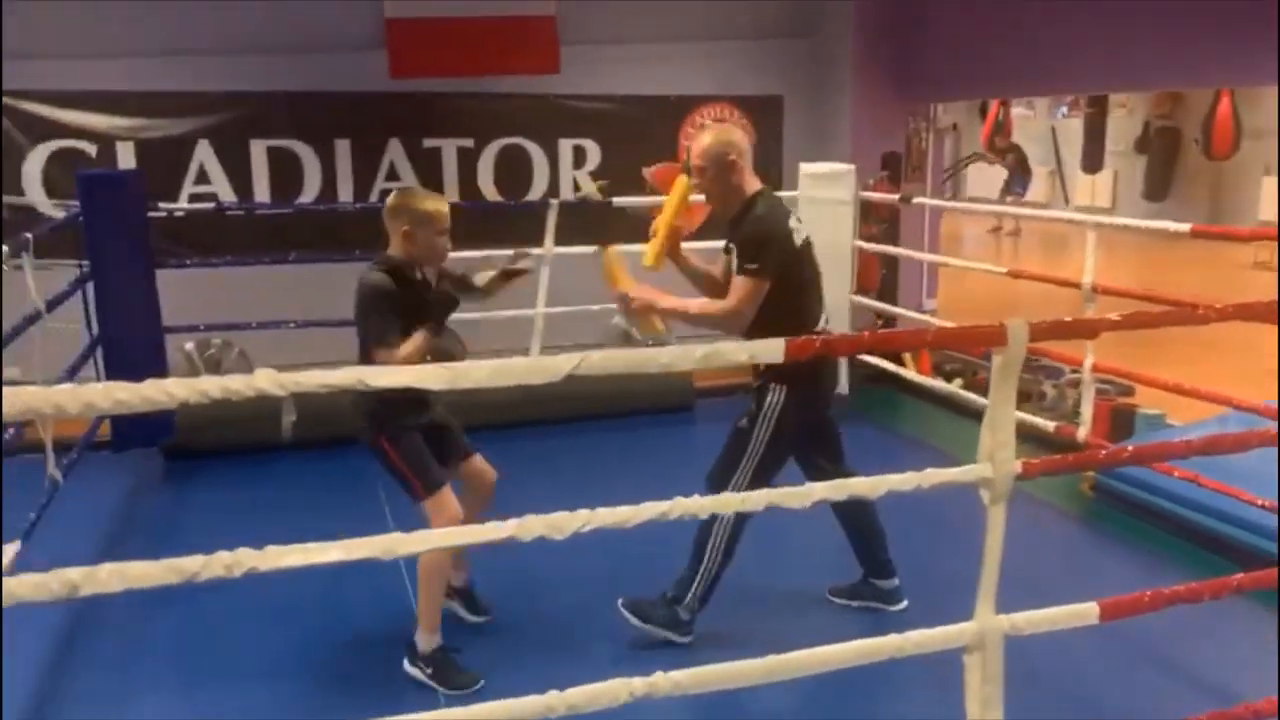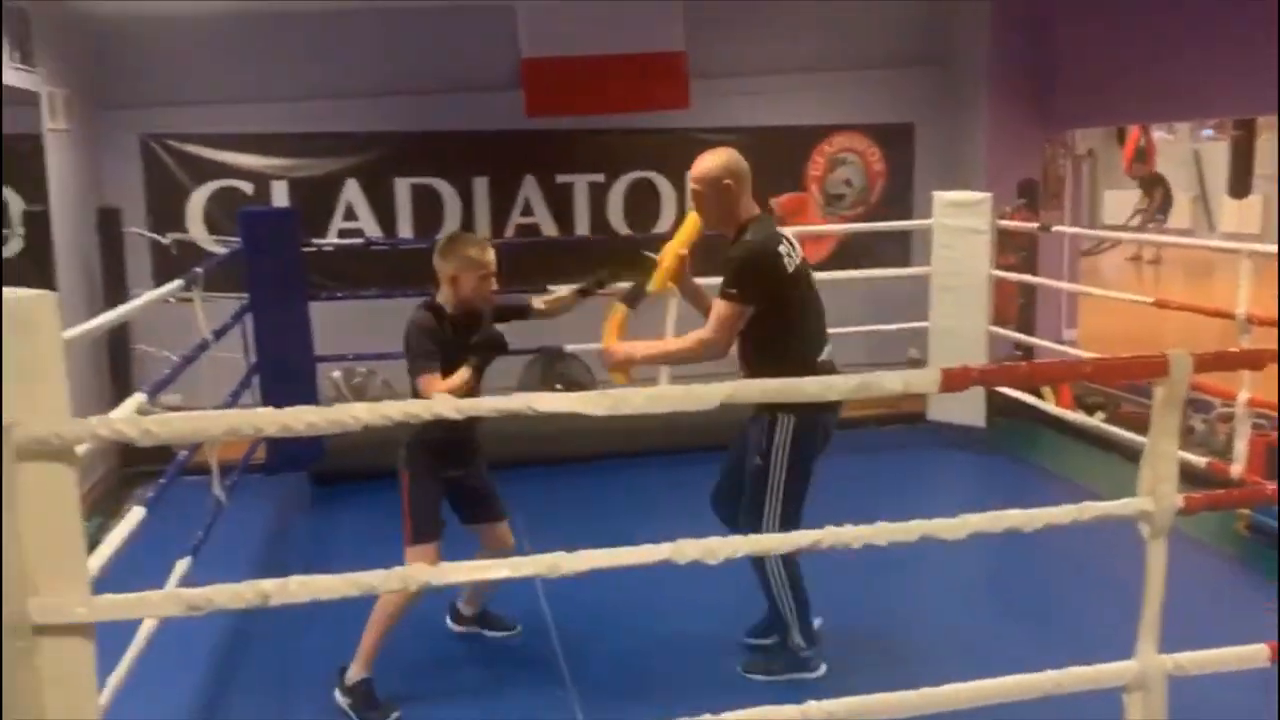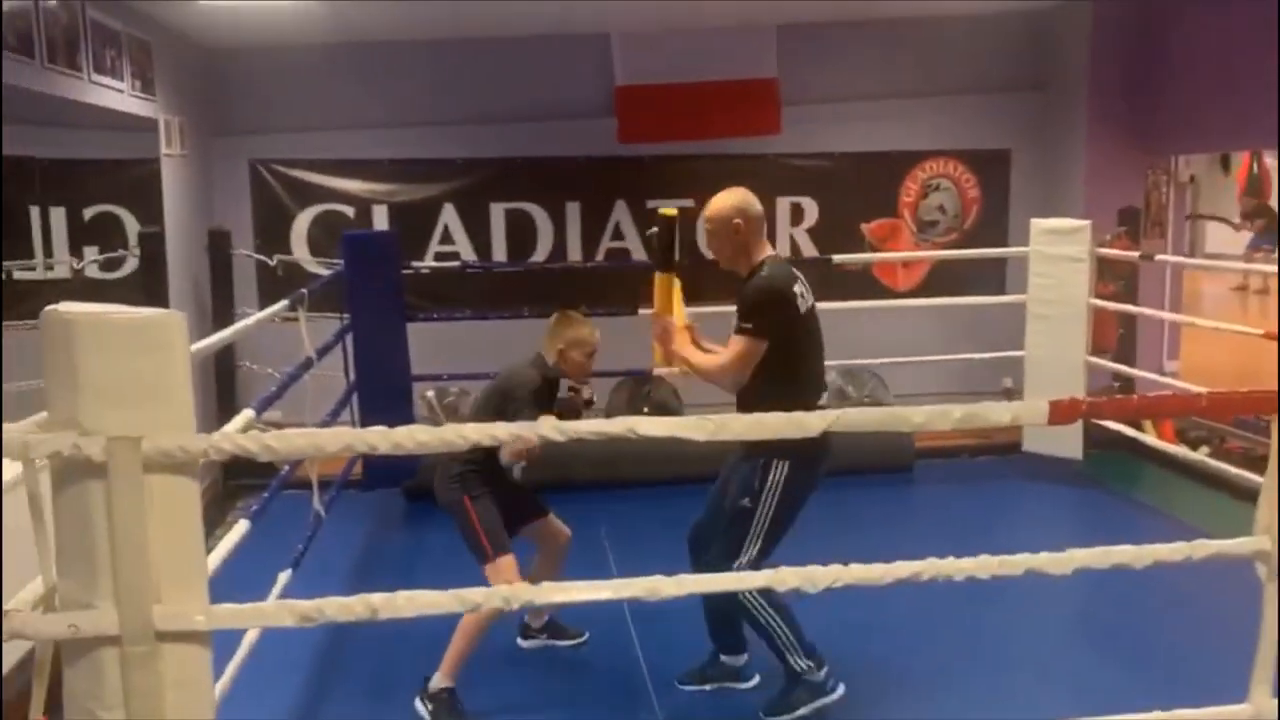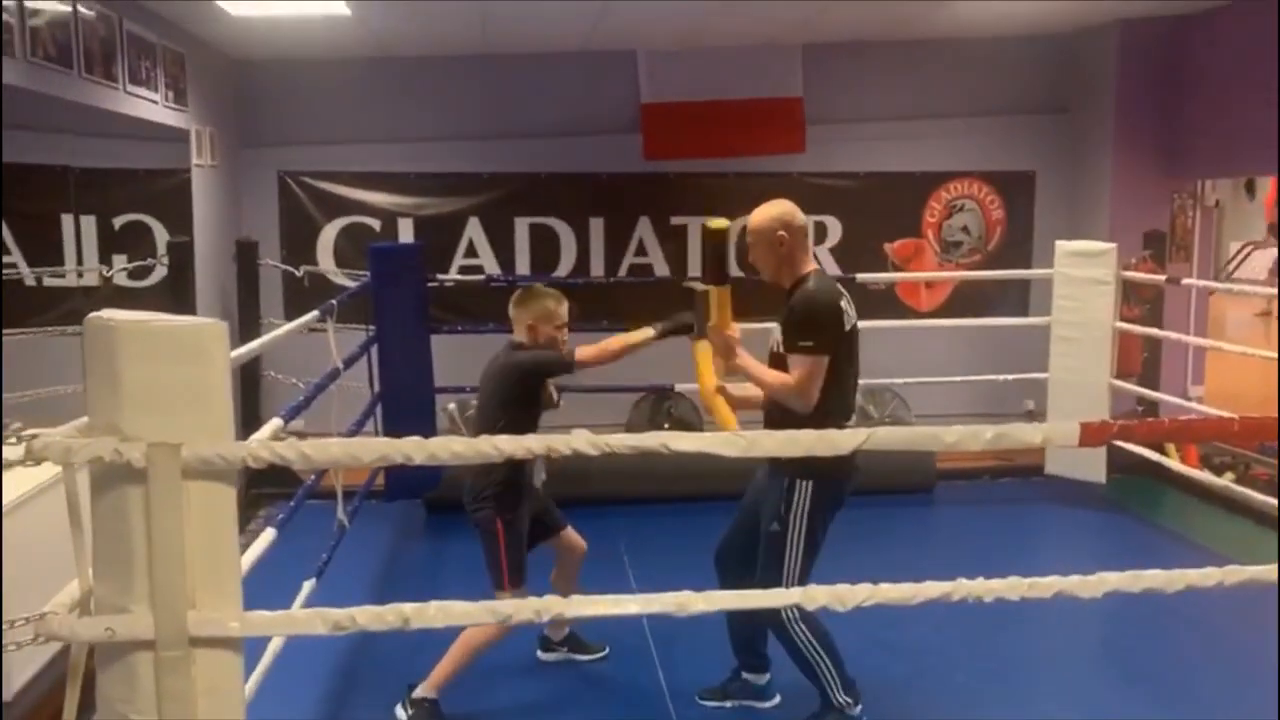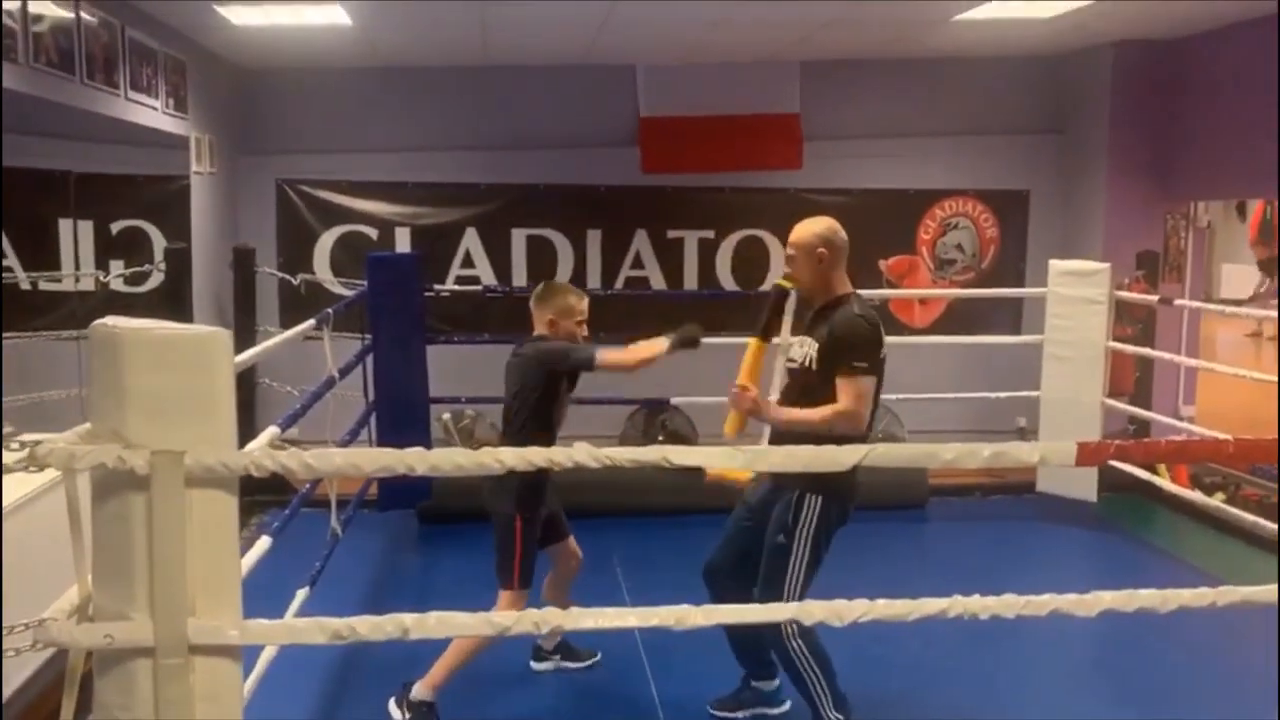
dt=0.4s
person 1, frame 1
left shoulder: (763, 225)
right shoulder: (749, 217)
left elbow: (734, 314)
right elbow: (725, 288)
left wrist: (658, 302)
right wrist: (681, 259)
left hip: (792, 377)
right hip: (806, 370)
left knee: (729, 488)
right knee: (831, 475)
left ankle: (680, 610)
right ankle: (882, 581)
person 1, frame 2
left shoulder: (755, 249)
right shoulder: (756, 240)
left elbow: (713, 343)
right elbow: (732, 317)
left wrist: (635, 353)
right wrist: (686, 286)
left hip: (798, 406)
right hip: (788, 400)
left knee: (767, 528)
right knee: (732, 503)
left ankle: (800, 650)
right ankle: (787, 614)
person 1, frame 3
left shoulder: (770, 288)
right shoulder: (760, 283)
left elbow: (731, 374)
left wrist: (681, 346)
right wrist: (696, 348)
left hip: (788, 451)
right hip: (765, 445)
left knee: (736, 568)
right knee: (705, 542)
left ankle: (811, 676)
right ankle: (732, 660)
person 1, frame 4
left shoulder: (812, 302)
right shoulder: (813, 294)
left elbow: (802, 396)
left wrist: (741, 361)
right wrist: (739, 396)
left hip: (811, 471)
right hip: (790, 464)
right knee: (734, 560)
right ankle: (754, 677)
person 1, frame 5
left shoulder: (855, 325)
right shoulder: (819, 316)
left elbow: (851, 417)
left wrist: (768, 413)
right wrist: (765, 407)
left hip: (815, 489)
right hip: (779, 478)
left knee: (778, 611)
right knee: (723, 573)
person 2, frame 1
left shoulder: (415, 274)
right shoulder: (378, 285)
left elbow: (429, 322)
right elbow: (392, 365)
right wrist: (434, 321)
left hip: (418, 403)
right hip: (388, 418)
left knee: (483, 480)
right knee: (447, 518)
left ankle: (455, 582)
right ankle: (425, 649)
person 2, frame 2
left shoulder: (477, 311)
right shoulder: (423, 324)
left elbow: (540, 306)
right elbow: (436, 397)
left wrist: (583, 291)
right wrist: (478, 357)
left hip: (464, 450)
right hip: (426, 458)
left knee: (501, 545)
right knee: (418, 572)
left ankle: (466, 611)
right ankle: (353, 678)
person 2, frame 3
left shoulder: (539, 376)
right shoulder: (528, 383)
left elbow: (525, 436)
right elbow: (510, 456)
left hip: (491, 474)
right hip: (466, 482)
left knee: (558, 538)
right knee: (507, 585)
left ankle: (535, 624)
person 2, frame 4
left shoulder: (521, 361)
right shoulder: (516, 366)
right elbow: (595, 354)
left wrist: (542, 395)
right wrist: (661, 329)
left hip: (516, 484)
right hip: (495, 497)
left knee: (575, 551)
left ankle: (555, 637)
person 2, frame 5
left shoulder: (531, 355)
right shoulder: (548, 355)
right elbow: (623, 361)
right wrist: (674, 340)
left hip: (530, 483)
right hip: (516, 491)
left knee: (570, 560)
right knee: (511, 611)
left ankle: (548, 646)
